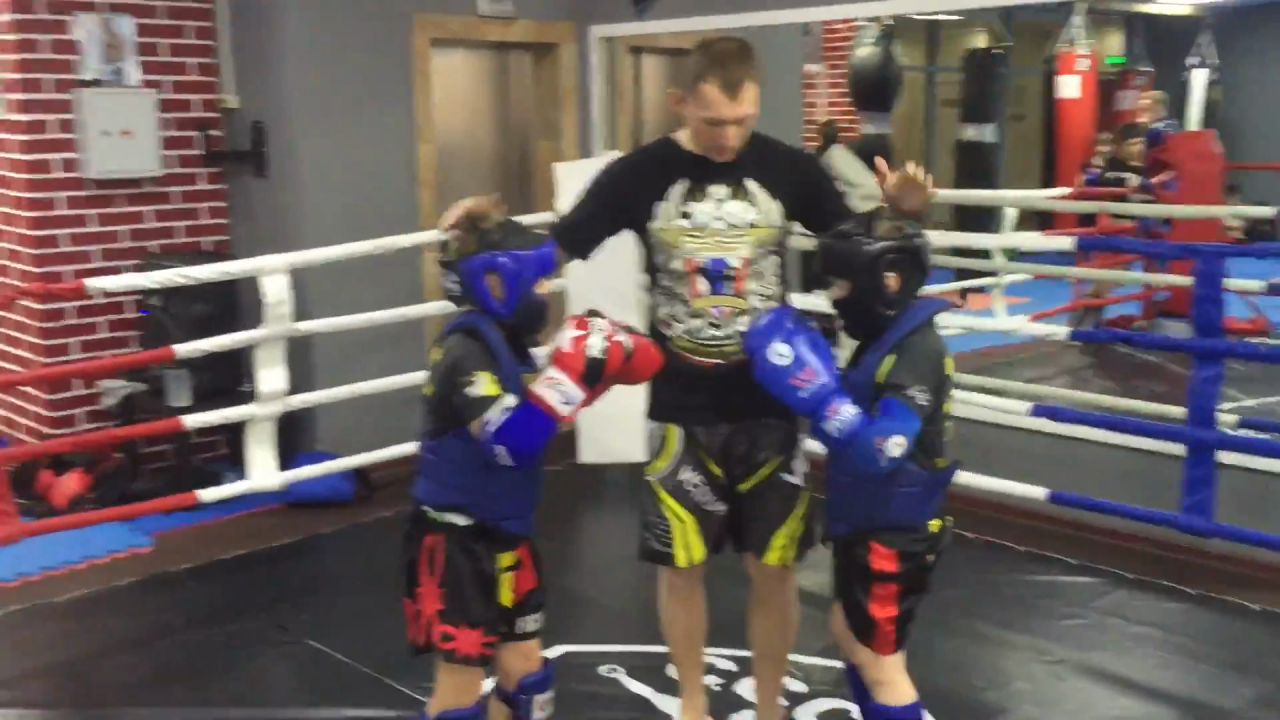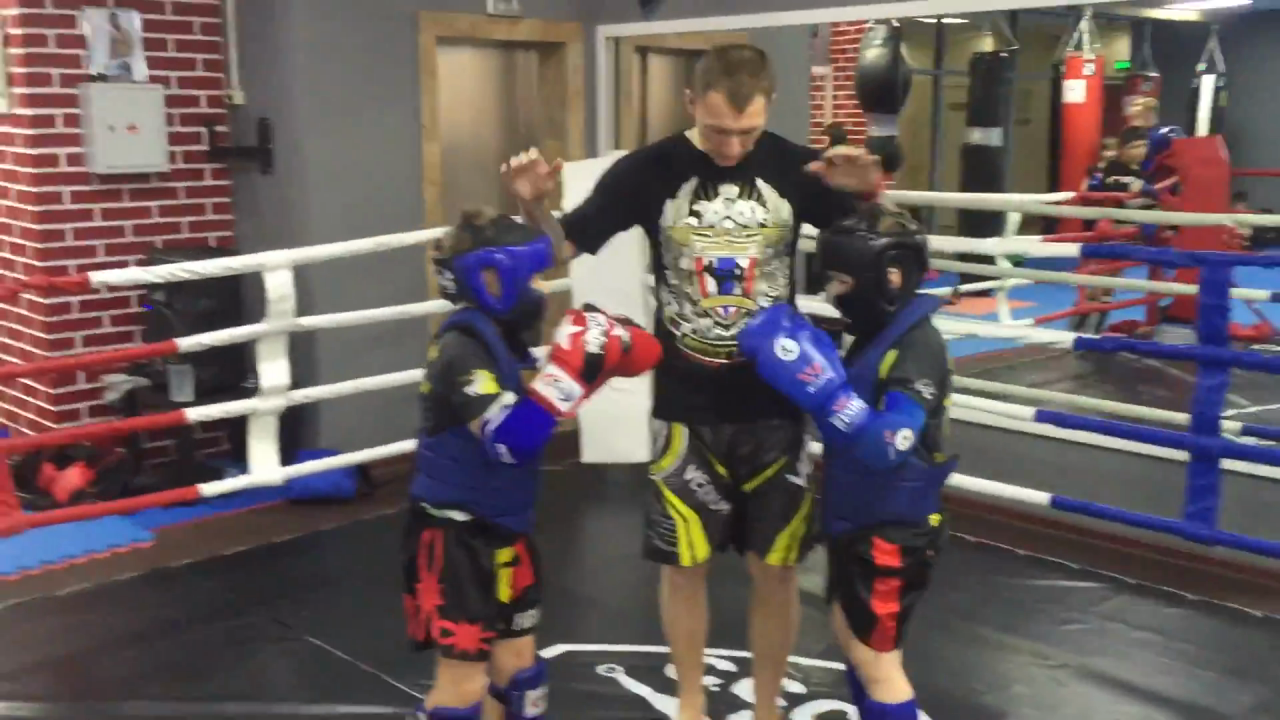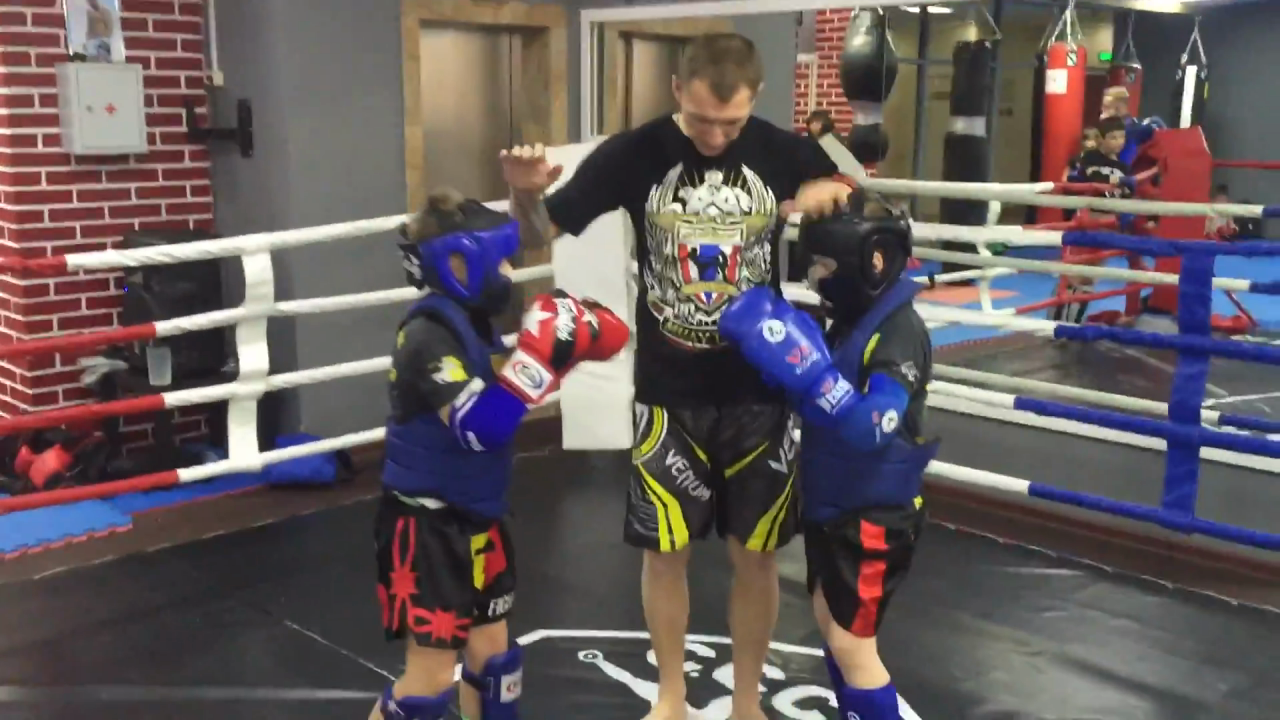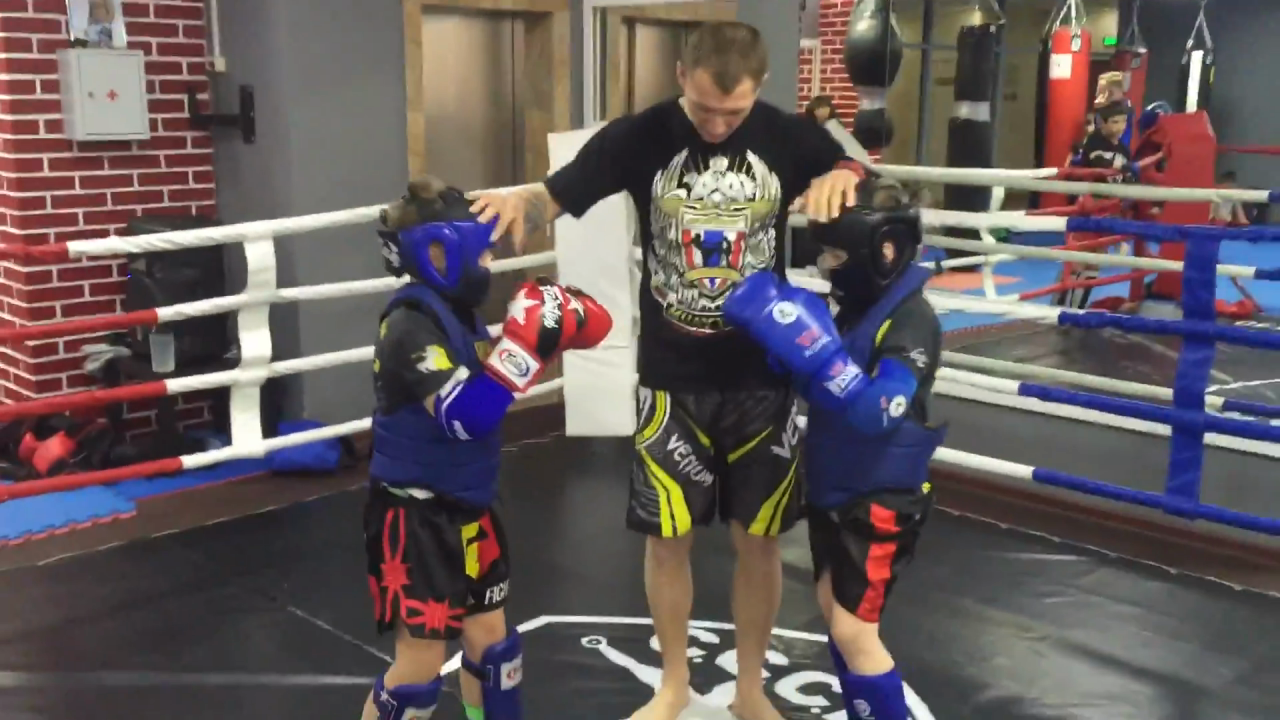
dt=0.1s
person 1, frame 1
left shoulder: (787, 169)
right shoulder: (637, 176)
right elbow: (551, 252)
left hip: (768, 408)
right hip: (681, 413)
left knee: (773, 568)
right knee: (680, 564)
person 1, frame 2
left shoulder: (798, 168)
right shoulder: (647, 171)
right elbow: (560, 246)
left wrist: (870, 188)
right wrist: (532, 205)
left hip: (773, 408)
right hip: (686, 411)
left knee: (775, 569)
right knee: (684, 564)
person 1, frame 3
left shoulder: (783, 153)
right shoulder: (634, 155)
right elbow: (542, 225)
left wrist: (834, 192)
right wrist: (524, 194)
left hip: (758, 393)
right hip: (668, 394)
left knee: (758, 553)
right knee: (665, 549)
person 1, frame 4
left shoulder: (790, 138)
right shoulder: (637, 139)
right elbow: (551, 201)
left wrist: (845, 180)
right wrist: (514, 202)
left hip: (762, 377)
right hip: (672, 380)
left knee: (759, 540)
right knee: (668, 536)
person 2, frame 1
left shoulder: (917, 353)
right shoulder: (884, 338)
left elbow: (880, 451)
right elbow: (855, 413)
left wrist: (818, 394)
right wrist: (796, 358)
left hip: (896, 534)
right hip: (865, 524)
left knee: (879, 661)
right knee: (849, 636)
person 2, frame 2
left shoulder: (916, 347)
right shoulder: (876, 336)
left elbow: (888, 450)
right elbow: (857, 417)
left wrist: (825, 389)
right wrist: (805, 369)
left hip: (892, 530)
right hip: (859, 521)
left knee: (877, 659)
right knee: (854, 643)
person 2, frame 3
left shoulder: (902, 331)
right shoulder: (850, 319)
left elbow: (870, 430)
right elbow: (823, 404)
left wrist: (812, 372)
right wrist: (769, 344)
left hip: (873, 514)
right hip: (829, 503)
left knee: (852, 645)
right knee: (833, 627)
person 2, frame 4
left shoulder: (911, 318)
right shoulder: (858, 307)
left elbow: (877, 414)
right elbow: (826, 389)
left wrist: (820, 355)
right wrist: (775, 330)
left hip: (881, 499)
right hip: (835, 488)
left knee: (854, 630)
right knee: (836, 613)
person 3, frame 1
left shoulder: (505, 344)
right shoulder: (465, 352)
left elbow: (527, 418)
right elbow: (509, 443)
left wrist: (601, 369)
right wrist: (570, 372)
left hip: (504, 538)
right hip: (453, 542)
left knee: (524, 671)
person 3, frame 2
left shoulder: (502, 340)
right shoulder: (462, 349)
left elbow: (524, 420)
right elbow: (508, 441)
left wrist: (600, 363)
right wrist: (570, 369)
left hip: (502, 534)
right hip: (452, 538)
left knee: (517, 668)
person 3, frame 3
left shoulder: (471, 325)
right shoulder: (429, 336)
left elbow: (493, 397)
right elbow: (479, 428)
left wrist: (568, 345)
right wrist: (538, 354)
left hip: (475, 520)
right hip: (425, 525)
left knee: (492, 651)
right knee: (430, 674)
person 3, frame 4
left shoulder: (454, 314)
right shoulder: (412, 325)
left elbow: (479, 389)
right elbow: (464, 417)
left wrist: (551, 334)
right wrist: (524, 342)
left hip: (465, 509)
right hip: (414, 516)
left knee: (490, 640)
right knee: (419, 663)
person 4, frame 1
left shoulder: (1146, 170)
right shoulder: (1112, 165)
left elbow: (1151, 202)
right elbow: (1106, 183)
right wrist: (1134, 184)
left knee: (1110, 285)
right knee: (1102, 286)
right ankle: (1079, 325)
person 4, frame 2
left shoulder: (1144, 174)
right shoulder: (1113, 168)
left elbow: (1149, 207)
right elbow: (1109, 189)
right wrist: (1135, 190)
left knee: (1108, 290)
right knee: (1095, 288)
left ankle: (1093, 331)
right ankle: (1078, 331)
person 4, frame 3
left shoulder: (1122, 166)
right shoulder: (1091, 158)
left elbow: (1127, 197)
right elbow: (1092, 180)
right wrist: (1116, 181)
left knee: (1088, 280)
right knee: (1073, 278)
left ankle: (1073, 323)
right ankle: (1057, 322)
person 4, frame 4
left shoulder: (1123, 149)
right shoulder: (1094, 142)
left elbow: (1128, 180)
right elbow: (1096, 164)
right wrist: (1120, 167)
left knee: (1093, 265)
right knee: (1076, 263)
left ankle: (1077, 307)
right ankle: (1062, 307)
